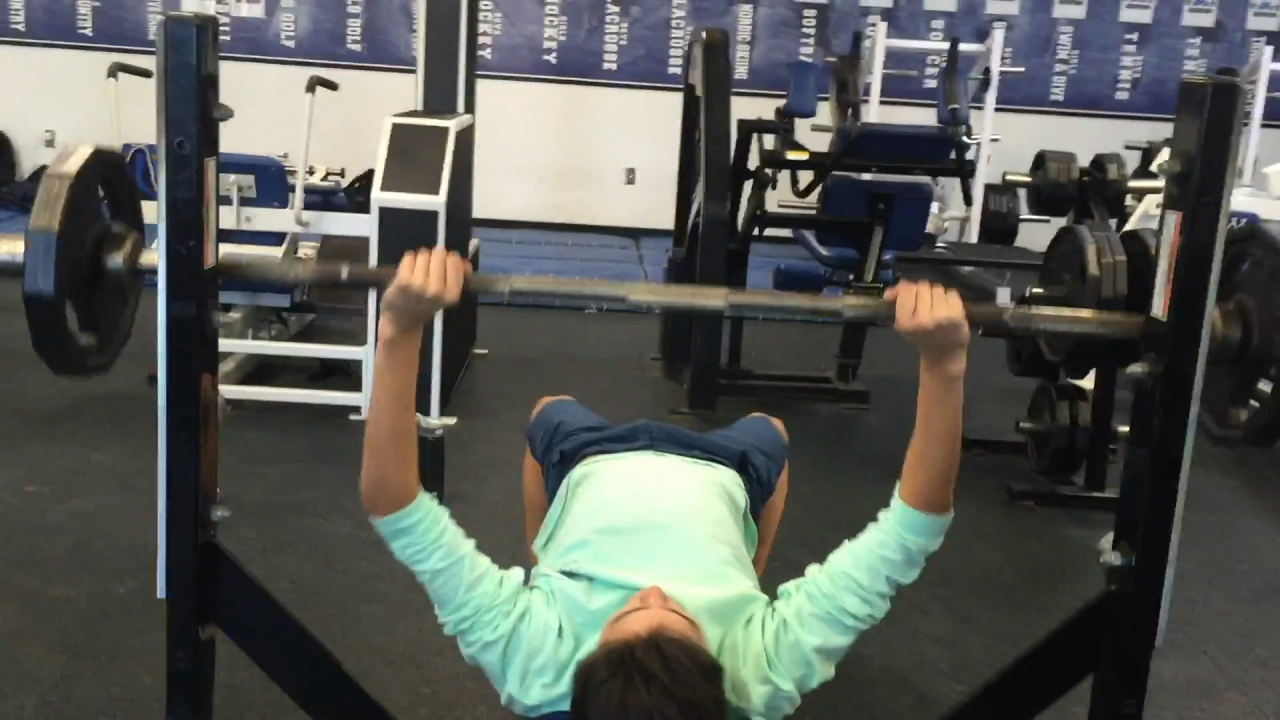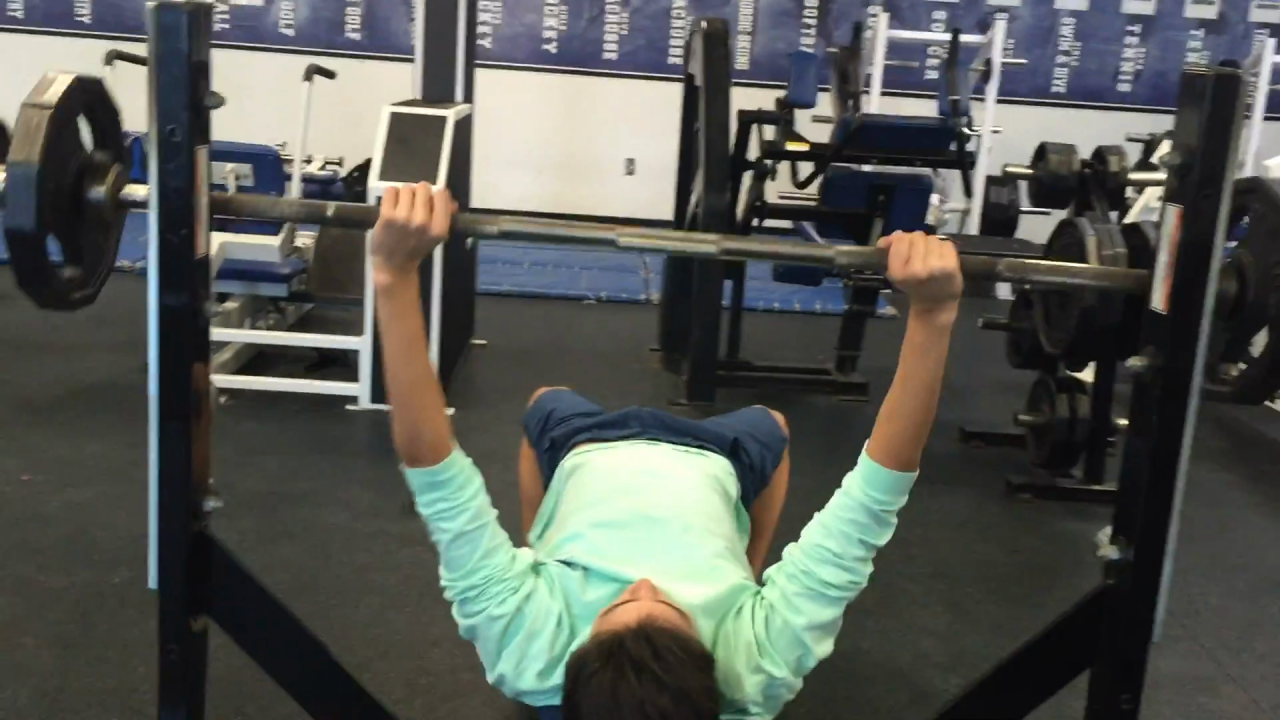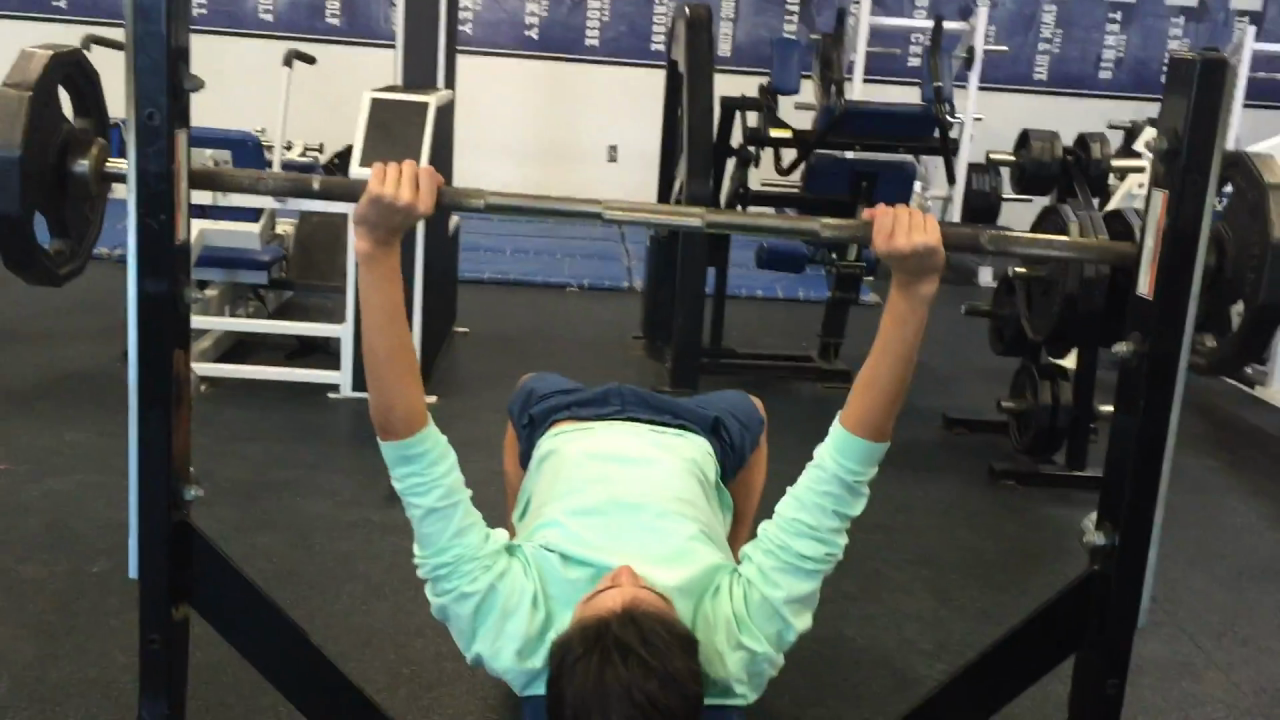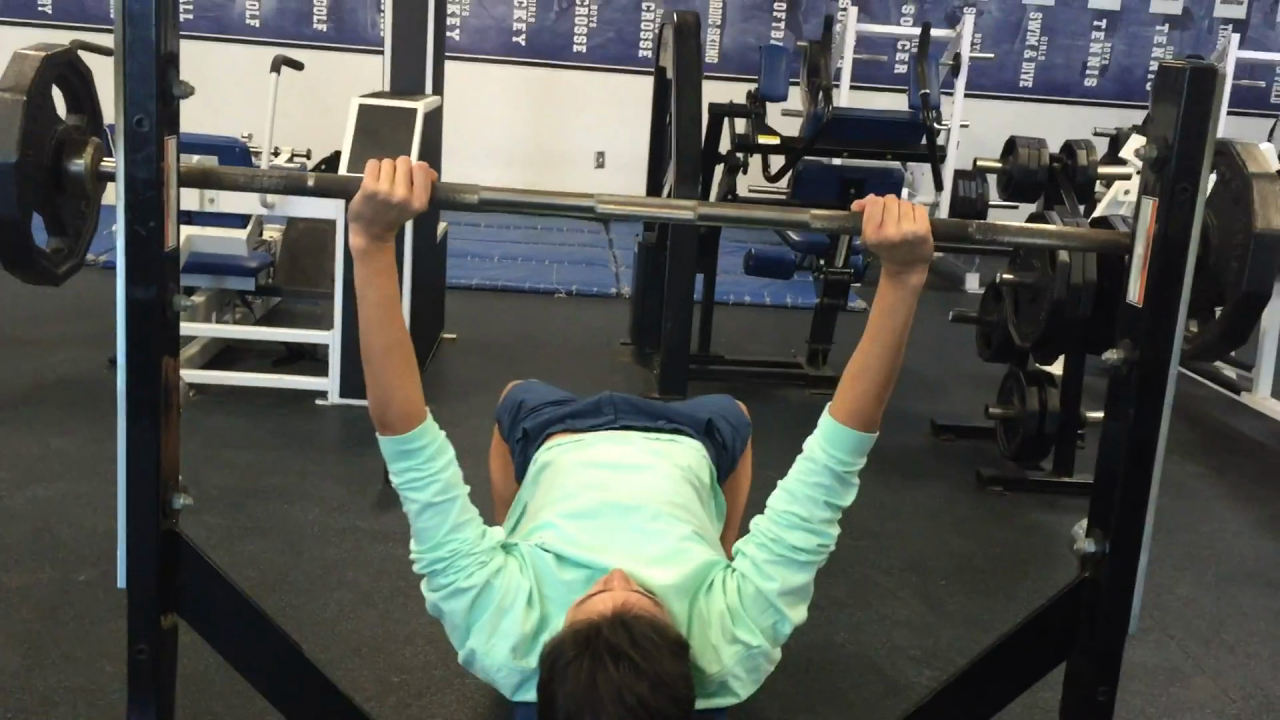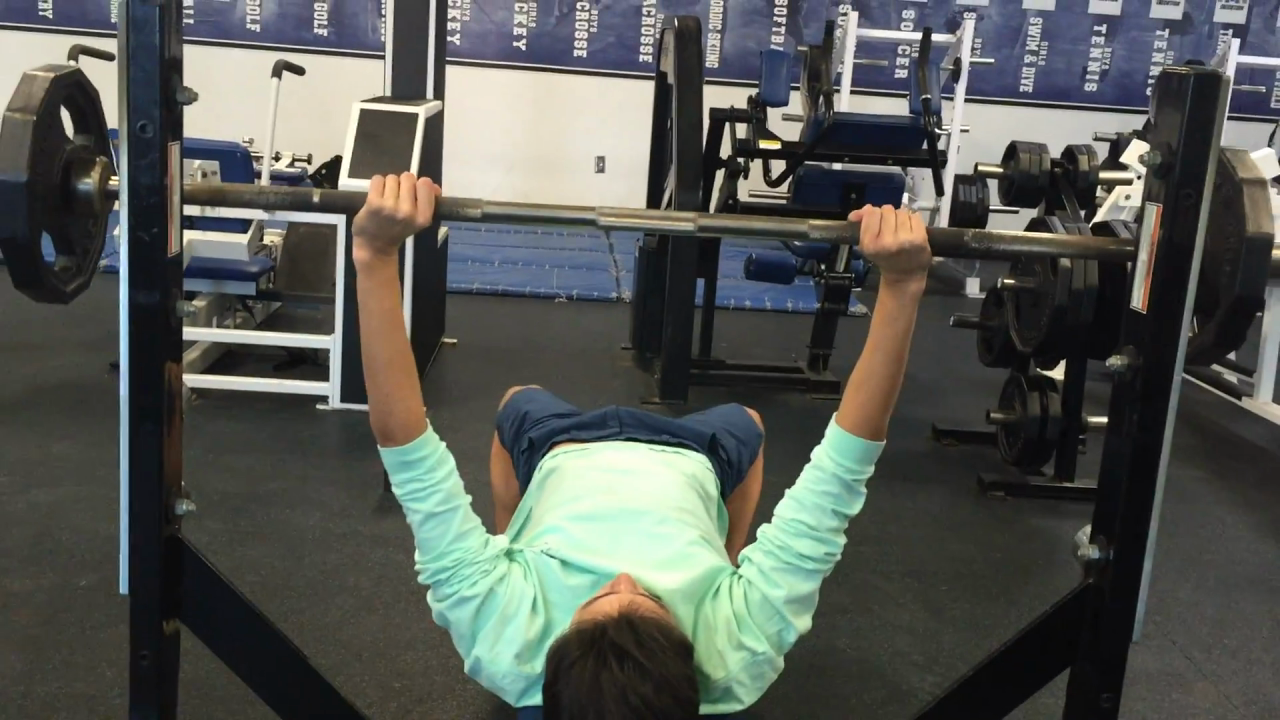
dt=0.2s
person 1, frame 1
left shoulder: (534, 662)
left elbow: (393, 509)
right elbow: (910, 531)
left wrist: (400, 330)
right wrist: (943, 365)
left knee: (553, 412)
right knee: (765, 431)
person 1, frame 2
left shoulder: (527, 653)
right shoulder: (757, 659)
left elbow: (434, 475)
right elbow: (875, 494)
left wrist: (396, 274)
right wrist: (932, 316)
left knee: (549, 406)
right knee: (766, 425)
person 1, frame 3
left shoulder: (508, 634)
right shoulder: (738, 643)
left elbow: (409, 451)
right elbow: (848, 463)
left wrist: (377, 247)
right wrist: (912, 288)
left knee: (534, 391)
right knee: (743, 411)
person 1, frame 4
left shoulder: (503, 637)
right shoulder: (732, 642)
left elbow: (409, 447)
right elbow: (836, 459)
left wrist: (372, 242)
right wrist: (901, 277)
left knee: (520, 398)
right knee: (729, 415)
person 1, frame 5
left shoulder: (506, 644)
right shoulder: (737, 648)
left elbow: (407, 452)
right elbow: (844, 467)
left wrist: (375, 257)
right wrist: (900, 285)
left knee: (521, 404)
right knee: (743, 423)
